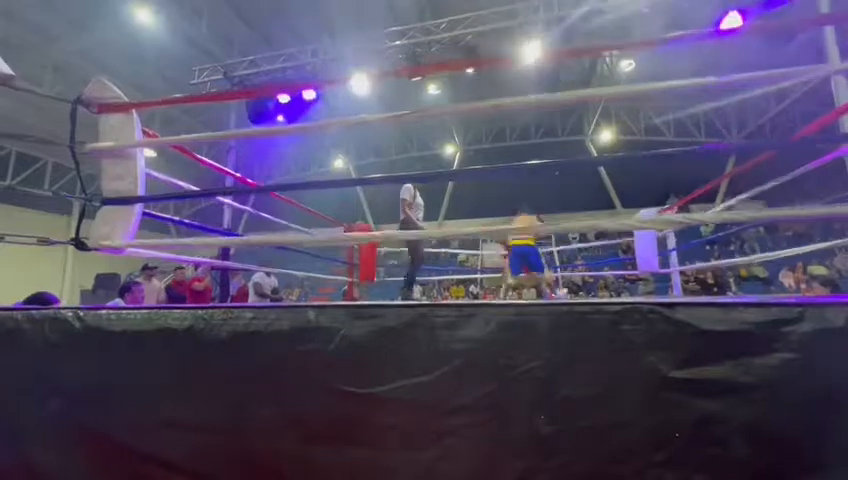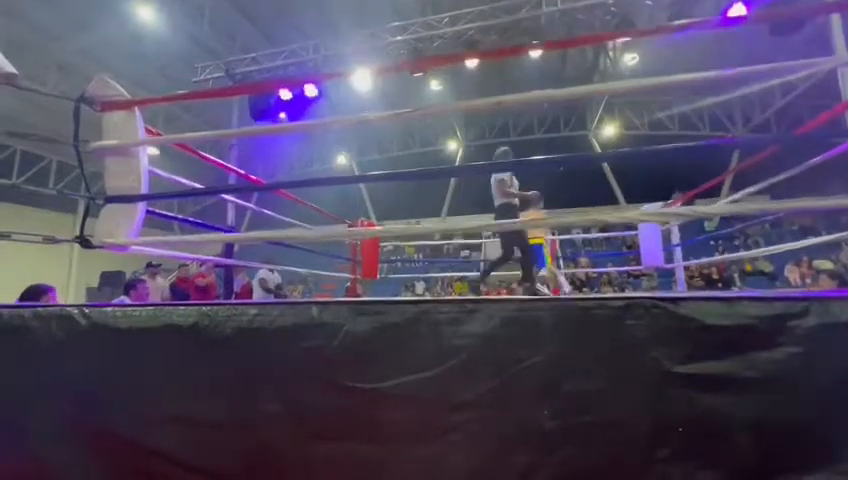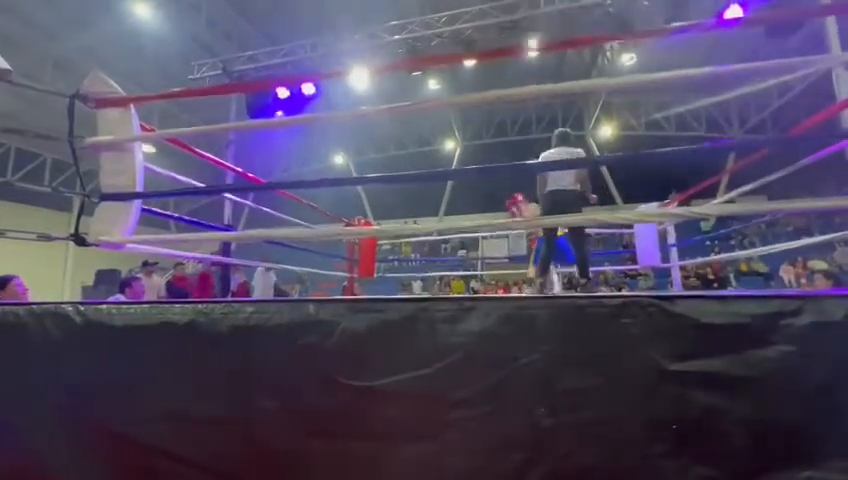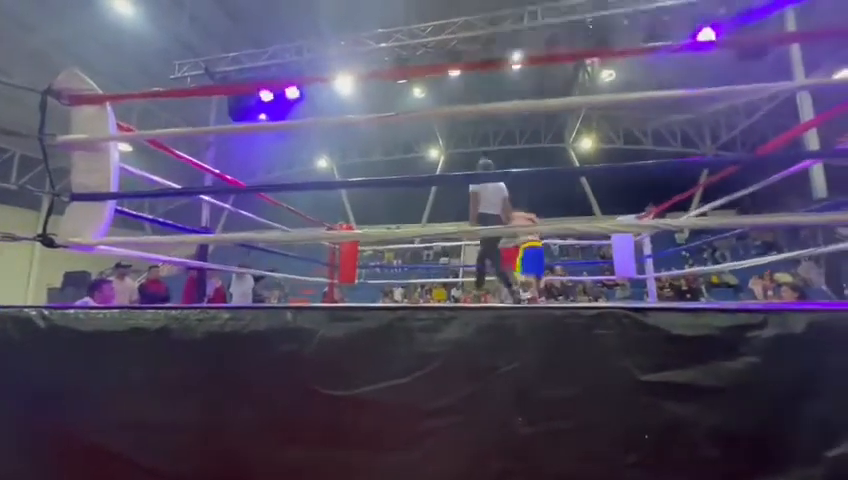
dt=1s
person 1, frame 1
left shoulder: (416, 191)
right shoulder: (408, 187)
right elbow: (404, 209)
left wrist: (419, 224)
right wrist: (416, 223)
left hip: (415, 228)
right hip: (409, 226)
left knee: (416, 259)
right knee: (419, 257)
left ankle: (407, 291)
right ankle: (407, 288)
person 1, frame 2
left shoulder: (499, 173)
right shoulder: (503, 169)
right elbow: (503, 191)
right wrist: (527, 195)
left hip: (506, 214)
right hip: (507, 213)
right knee: (526, 250)
person 1, frame 3
left shoulder: (544, 156)
right shoulder: (579, 153)
left elbow: (540, 185)
right elbow: (583, 178)
left wrist: (543, 205)
right wrist: (589, 196)
left hip: (550, 200)
right hip: (571, 199)
left knee: (548, 245)
right knee: (579, 243)
left ankle: (541, 282)
right ankle: (584, 283)
person 1, frame 4
left shoulder: (476, 181)
right shoulder: (501, 184)
left elbow: (474, 204)
right elbow: (507, 208)
left wrist: (472, 223)
right wrist: (506, 225)
left hip: (484, 220)
right hip: (497, 222)
left knee: (494, 259)
right knee: (482, 258)
left ankle: (511, 289)
right ankle: (478, 292)
